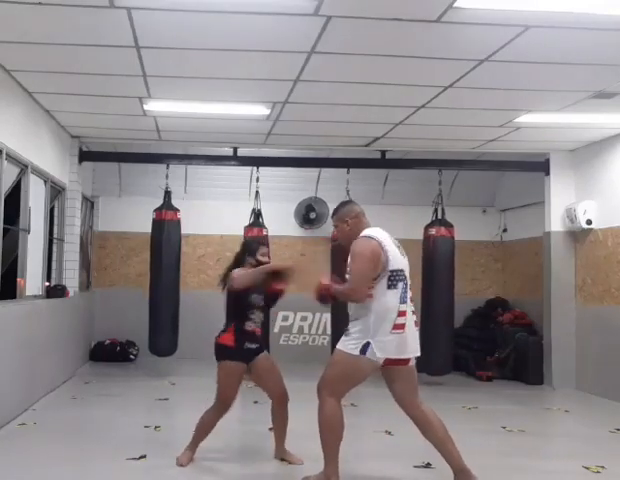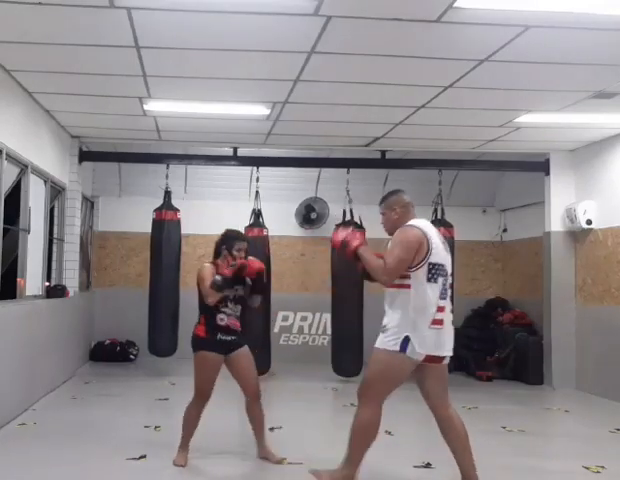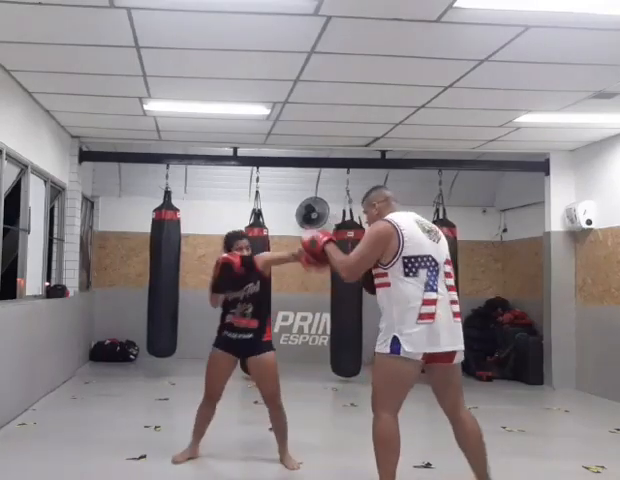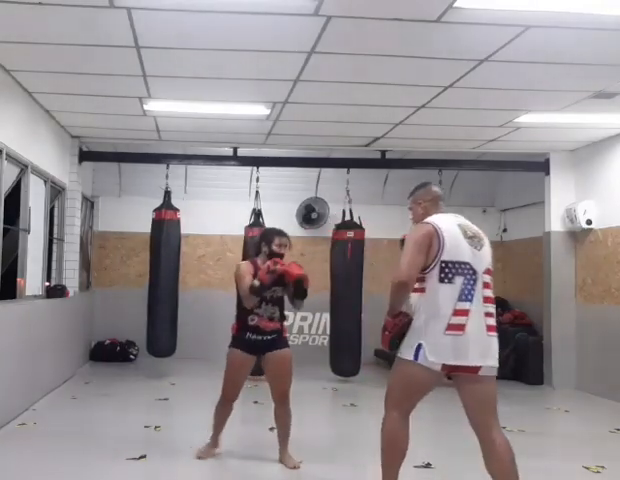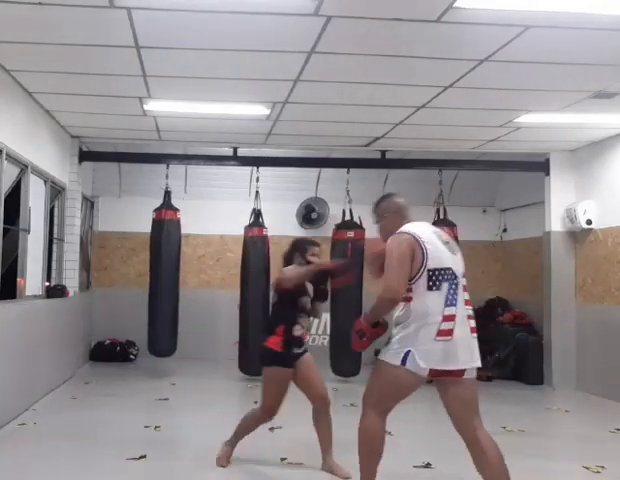
dt=0.5s
person 1, frame 1
left shoulder: (364, 244)
right shoulder: (388, 241)
left elbow: (357, 292)
left wrist: (330, 288)
left hip: (373, 334)
right hip: (401, 334)
left knee: (328, 392)
right knee: (414, 406)
person 1, frame 2
left shoulder: (410, 232)
right shoulder: (433, 235)
left elbow: (385, 272)
left wrist: (357, 245)
left hip: (409, 331)
right hip: (436, 333)
left knee: (369, 398)
right knee: (441, 406)
person 1, frame 3
left shoulder: (384, 228)
right shoulder: (431, 229)
left elbow: (348, 271)
left wrist: (325, 243)
left hip: (407, 331)
right hip: (445, 331)
left knee: (384, 410)
right knee: (456, 409)
person 1, frame 4
left shoulder: (426, 229)
right shoulder: (478, 235)
left elbow: (403, 279)
left wrist: (393, 313)
left hip: (433, 339)
right hip: (478, 343)
left knee: (395, 410)
right knee: (488, 429)
person 1, frame 5
left shoulder: (402, 239)
right shoulder: (445, 239)
left elbow: (393, 294)
left wrist: (369, 320)
left hip: (418, 343)
right hip: (459, 345)
left knee: (373, 410)
right knee: (473, 430)
person 2, frame 1
left shoulder: (262, 279)
right shoulder: (238, 274)
right elbow: (238, 283)
left wrist: (273, 294)
right wrist: (271, 270)
left hip: (254, 346)
right hip: (233, 346)
left knee: (281, 397)
right knee: (222, 405)
left ankle: (281, 449)
right ankle: (190, 449)
person 2, frame 2
left shoulder: (240, 271)
right shoulder: (208, 269)
left elbow: (254, 303)
right elbow: (209, 297)
left wrist: (258, 280)
right wrist: (226, 274)
left hip: (235, 338)
right hip: (208, 338)
left knee: (254, 393)
right knee: (201, 397)
left ankle: (262, 447)
right ankle: (183, 448)
person 2, frame 3
left shoulder: (260, 262)
right shoulder: (221, 270)
left elbow: (285, 257)
right elbow: (215, 302)
left wrist: (298, 255)
right wrist: (222, 274)
left hip: (258, 340)
right hip: (227, 339)
left knee: (273, 400)
right knee: (210, 397)
left ankle: (284, 452)
right ankle: (193, 446)
person 2, frame 4
left shoulder: (282, 271)
right shoulder: (246, 267)
left elbow: (297, 304)
right elbow: (247, 299)
left wrist: (299, 286)
right wrist: (264, 277)
left hip: (275, 338)
right hip: (244, 338)
left knee: (282, 398)
right knee: (228, 396)
left ankle: (284, 451)
right ankle: (213, 442)
person 2, frame 5
left shoulder: (305, 282)
right shoulder: (289, 275)
left elbow: (314, 312)
left wrist: (321, 286)
right wrist: (324, 267)
left hip: (297, 350)
right hip: (278, 351)
left knee: (322, 400)
right knee: (268, 411)
left ankle: (328, 460)
right ankle: (229, 445)
